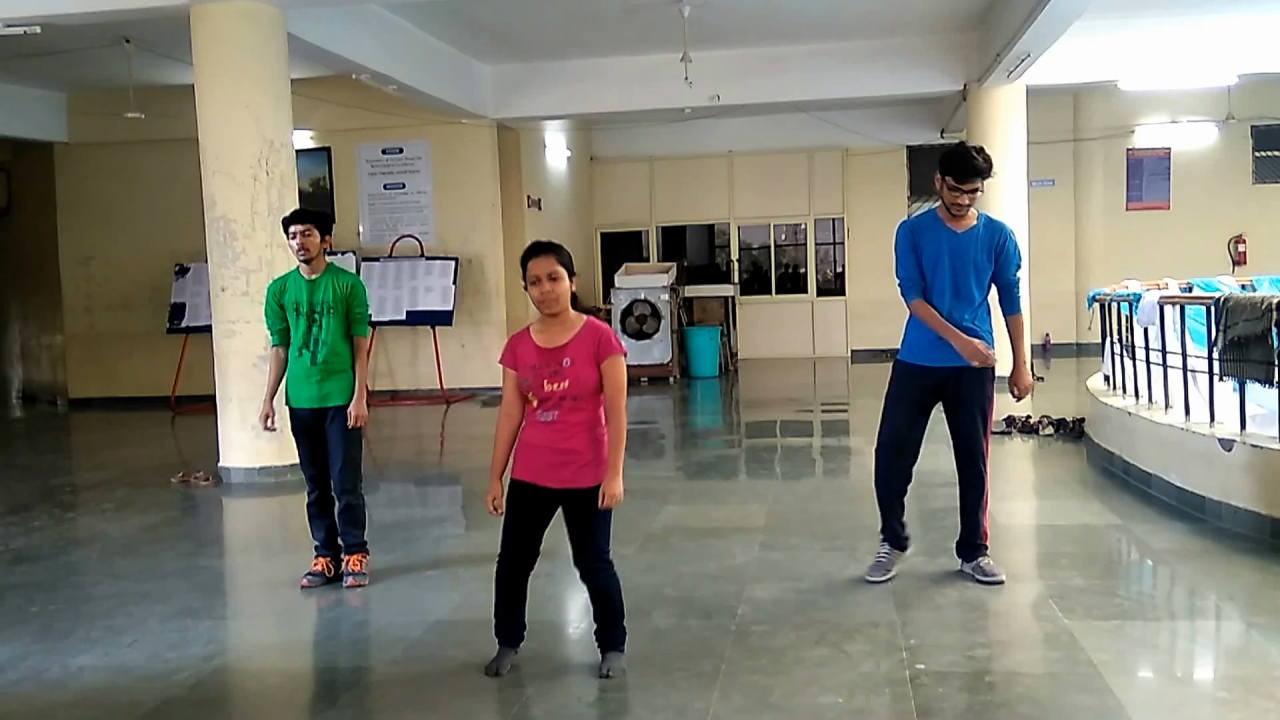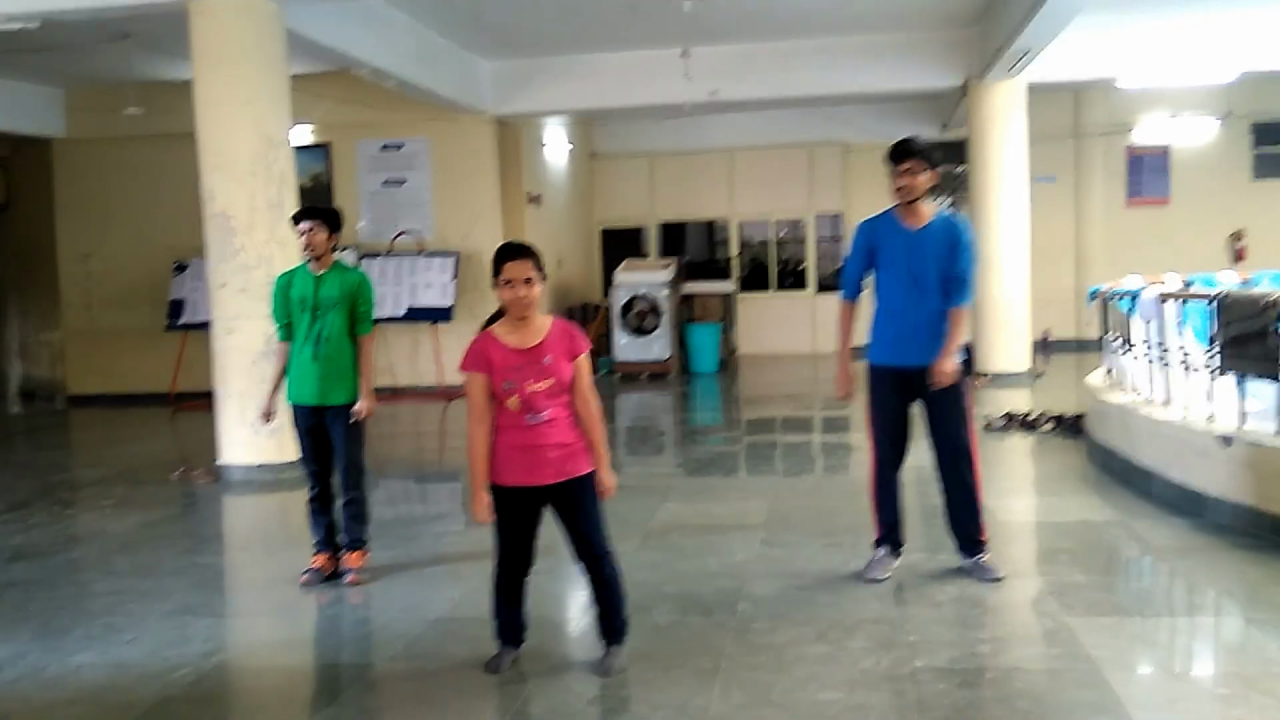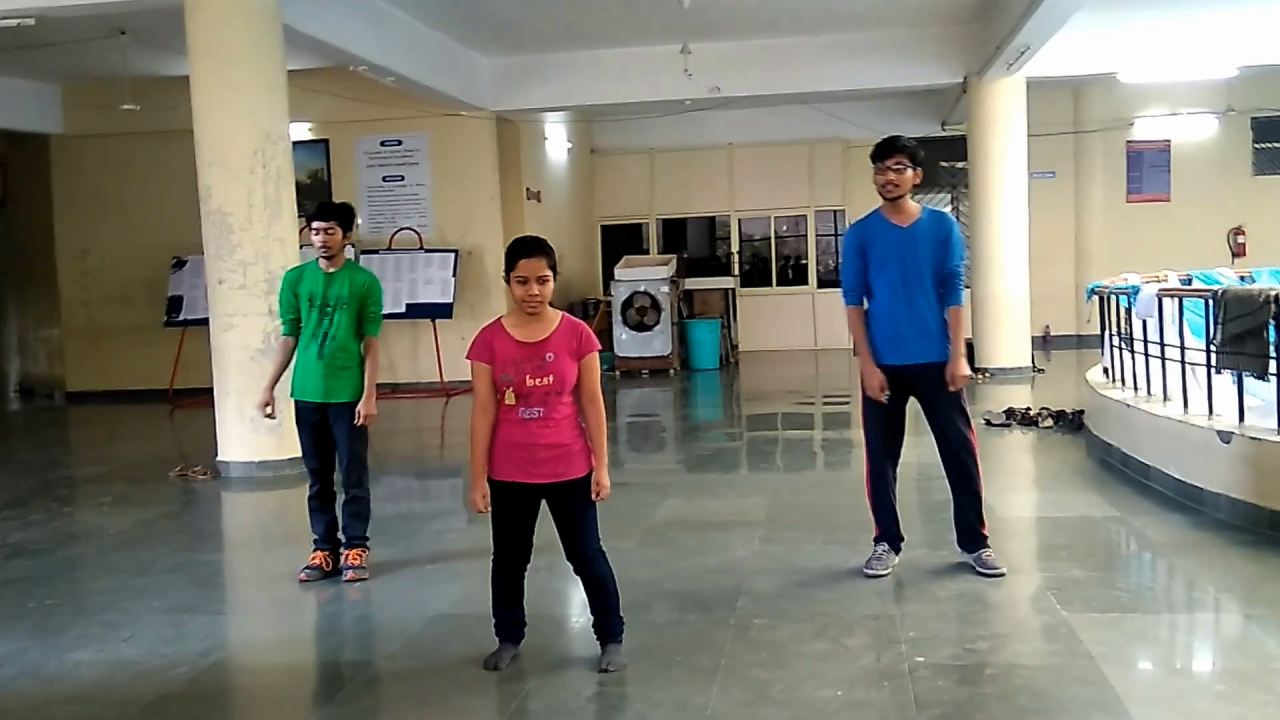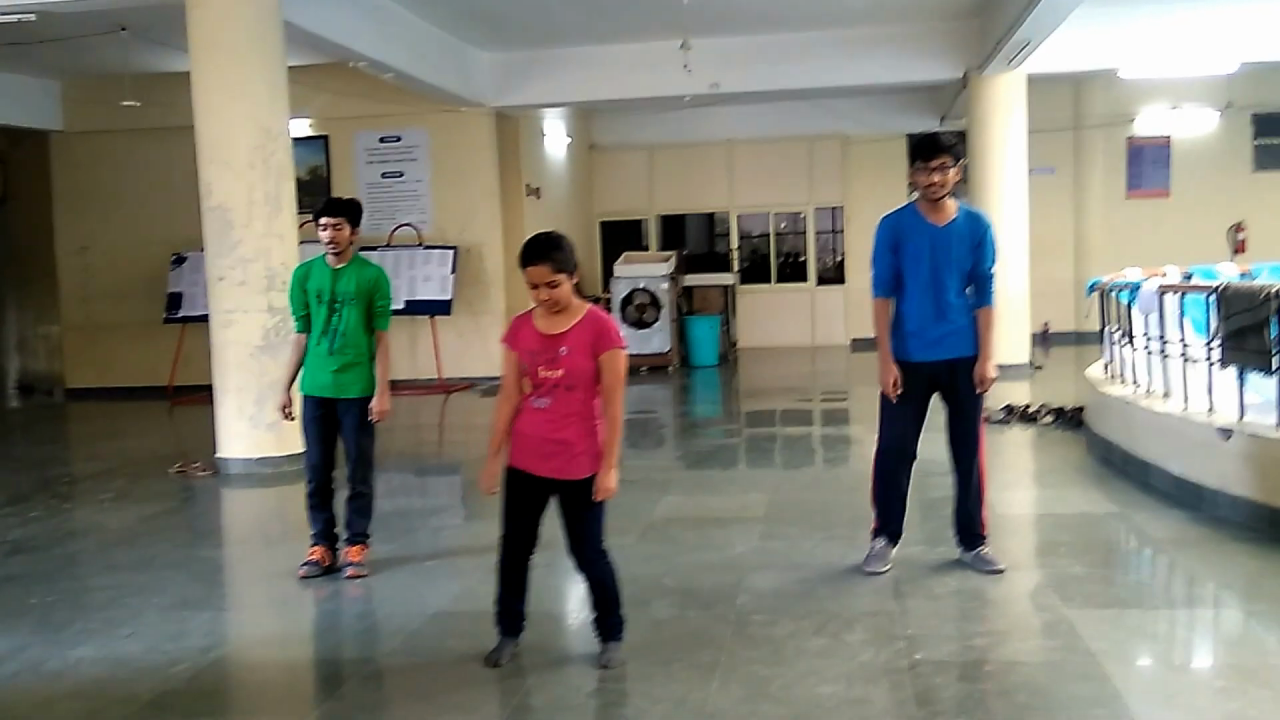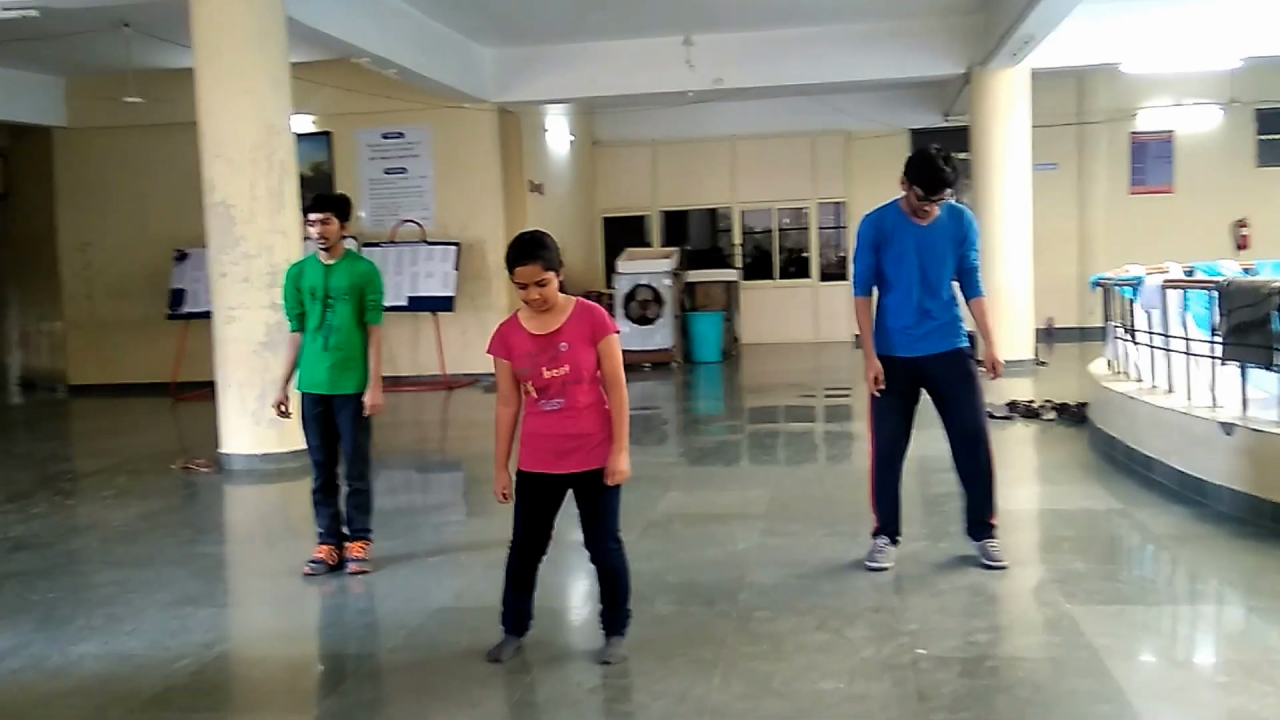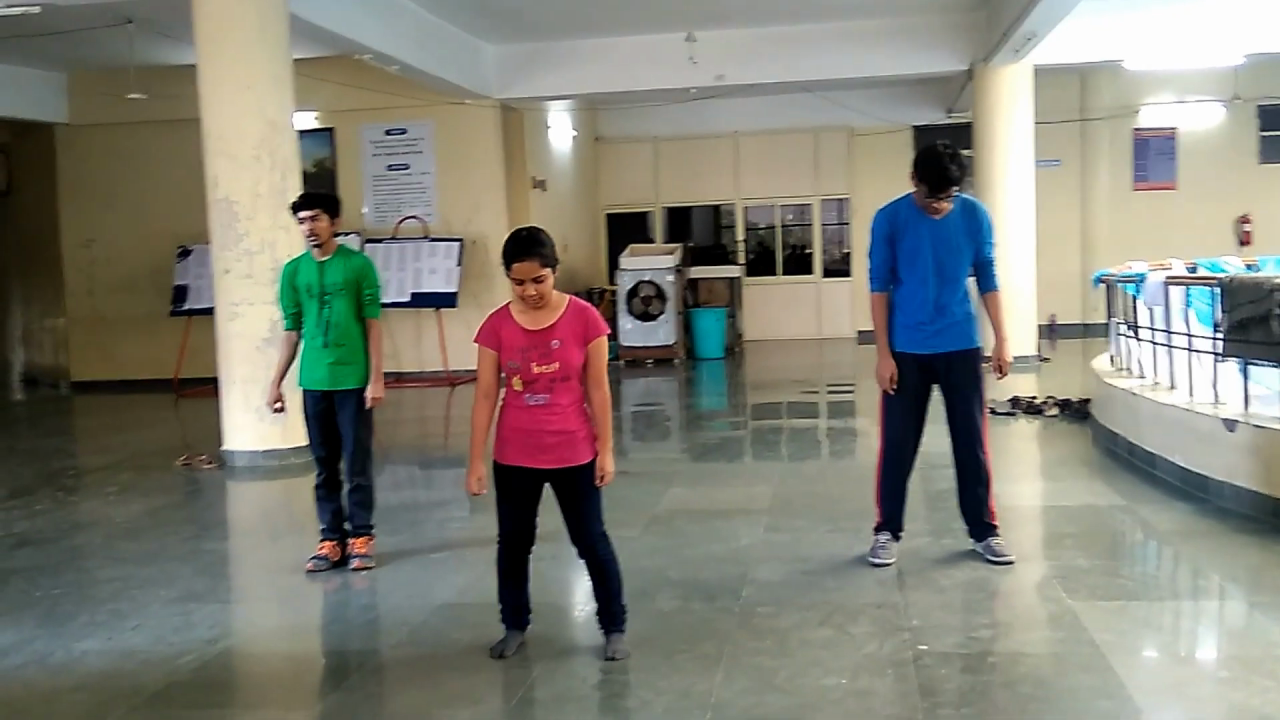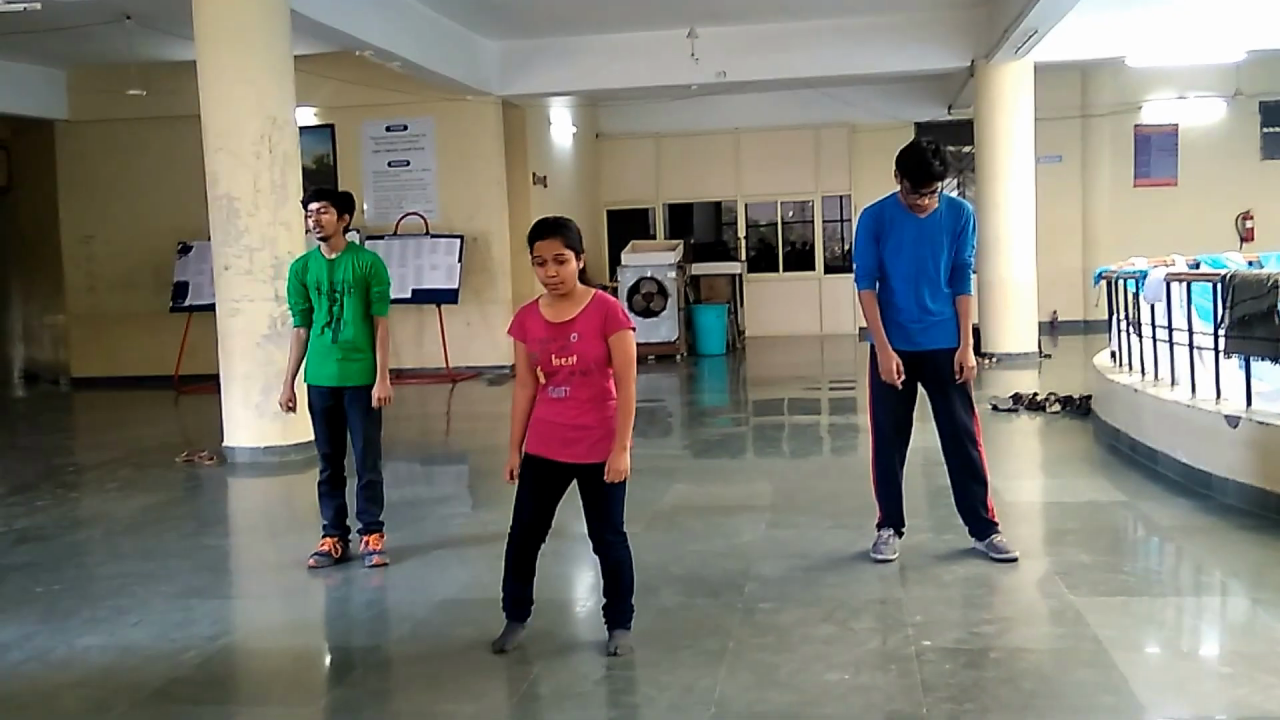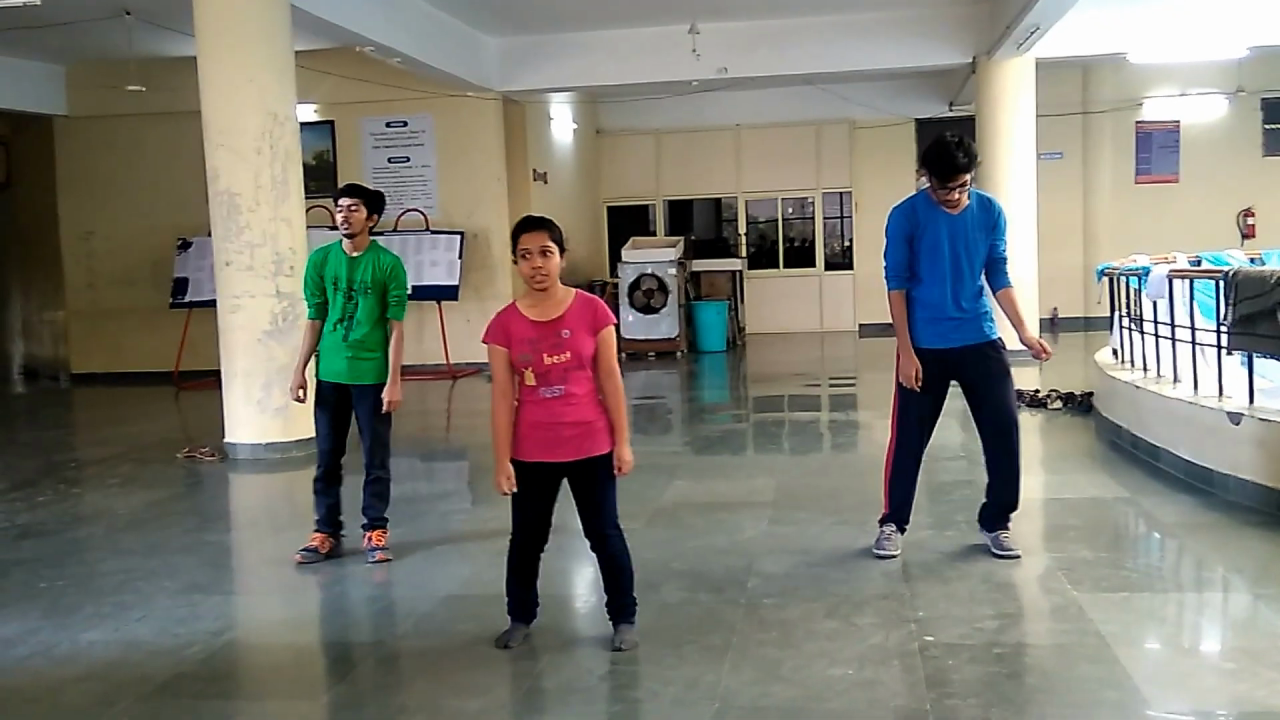
dt=0.5s
person 1, frame 1
left shoulder: (599, 337)
right shoulder: (518, 346)
left elbow: (615, 410)
right elbow: (511, 415)
left wrist: (614, 474)
right wrist: (495, 478)
left hip: (585, 476)
right hip: (530, 476)
left knee: (594, 564)
right knee: (513, 560)
left ankle: (613, 646)
right ankle: (508, 643)
person 1, frame 2
left shoulder: (567, 335)
right shoulder: (483, 349)
left elbow: (586, 402)
right elbow: (478, 422)
left wrist: (603, 463)
right wrist: (479, 489)
left hip: (572, 469)
right hip: (512, 477)
left knee: (596, 554)
right knee: (512, 562)
left ankle: (614, 640)
right ankle: (509, 641)
person 1, frame 3
left shoulder: (577, 333)
right shoulder: (490, 339)
left elbow: (592, 403)
right elbow: (483, 412)
left wrist: (601, 465)
right wrist: (477, 477)
left hip: (570, 469)
right hip: (509, 473)
left knee: (586, 555)
right knee: (509, 557)
left ankle: (611, 639)
right ankle: (509, 638)
person 1, frame 4
left shoulder: (600, 327)
right shoulder: (520, 328)
left elbow: (612, 403)
right elbow: (509, 396)
left wrist: (609, 467)
right wrist: (493, 458)
left hip: (579, 465)
right hip: (525, 463)
left knee: (588, 552)
right knee: (514, 548)
left ankle: (611, 636)
right ankle: (509, 633)
person 1, frame 5
left shoulder: (592, 318)
right shoulder: (507, 334)
left elbow: (616, 387)
right elbow: (508, 404)
left wrist: (621, 450)
right wrist: (501, 467)
left hip: (594, 457)
right hip: (537, 463)
left knee: (605, 547)
right knee: (525, 547)
left ankle: (615, 632)
right ankle: (514, 630)
person 1, frame 6
left shoulder: (583, 318)
right shoulder: (496, 326)
left elbow: (598, 389)
right elbow: (485, 396)
left wrist: (605, 451)
right wrist: (476, 461)
left hip: (574, 454)
right hip: (515, 457)
left knee: (592, 541)
right knee: (513, 543)
left ankle: (614, 628)
right ankle: (515, 626)
person 1, frame 7
left shoulder: (608, 311)
right shoulder: (526, 319)
left elbow: (626, 385)
right elbow: (525, 386)
left wrist: (621, 449)
right wrist: (514, 448)
left hip: (598, 449)
right hip: (544, 449)
left knee: (608, 538)
right knee: (524, 533)
left ankle: (619, 624)
right ankle: (515, 618)
person 1, frame 8
left shoulder: (591, 309)
right shoulder: (505, 322)
left elbow: (610, 379)
right elbow: (503, 395)
left wrist: (623, 441)
right wrist: (502, 460)
left hip: (591, 446)
right hip: (532, 452)
left knee: (605, 534)
right knee: (526, 537)
left ankle: (623, 619)
right ankle: (520, 618)
person 2, frame 1
left shoulder: (997, 234)
right shoulder: (913, 231)
left elbow: (1011, 300)
right elbow: (913, 296)
left wrist: (1021, 363)
right wrist: (958, 340)
left hip: (975, 364)
right hip: (920, 359)
left knee: (974, 459)
right knee: (892, 450)
left ankle: (973, 551)
right ankle: (892, 541)
person 2, frame 2
left shoulder: (954, 230)
right shoulder: (871, 232)
left elbow: (959, 295)
right elbow: (850, 294)
left wrist: (949, 353)
right wrist: (843, 360)
left hip: (938, 360)
right hip: (887, 363)
left knee: (957, 454)
right knee: (886, 457)
left ankle: (973, 546)
right ankle: (887, 545)
person 2, frame 3
left shoulder: (943, 226)
right shoulder: (859, 233)
left elbow: (953, 293)
right elbow: (854, 301)
left wrist: (958, 355)
right wrist: (867, 364)
left hip: (935, 360)
right hip: (883, 363)
left knee: (960, 450)
right knee: (881, 455)
left ankle: (974, 541)
right ankle: (887, 542)
person 2, frame 4
left shoulder: (976, 225)
right shoulder: (893, 226)
left elbow: (983, 295)
right elbow: (883, 295)
left wrist: (986, 357)
right wrist: (886, 360)
left hip: (962, 357)
right hip: (909, 358)
left knee: (968, 450)
right knee: (894, 448)
left ankle: (972, 540)
right ankle: (884, 536)
person 2, frame 5
left shoulder: (961, 221)
right shoulder: (875, 225)
left elbow: (971, 284)
right elbow: (862, 290)
left wrist: (989, 343)
right wrist: (869, 354)
left hip: (950, 348)
right hip: (893, 353)
left knee: (973, 437)
right knee: (888, 446)
left ankle: (982, 530)
right ankle: (885, 534)
person 2, frame 6
left shoulder: (975, 215)
right shoulder: (890, 219)
left elbow: (987, 278)
right elbow: (879, 286)
left wrist: (1000, 340)
right wrist: (882, 353)
left hip: (961, 347)
right hip: (906, 349)
left knee: (971, 440)
right knee: (897, 442)
left ankle: (983, 530)
right ankle: (887, 530)
person 2, frame 7
left shoulder: (960, 214)
right shoulder: (874, 218)
left elbow: (962, 282)
right elbow: (865, 285)
left wrist: (966, 344)
right wrist: (884, 348)
left hip: (945, 345)
right hip: (893, 346)
left knee: (963, 438)
right knee: (888, 440)
left ankle: (984, 528)
right ankle: (890, 526)
person 2, frame 8
left shoulder: (990, 211)
right shoulder: (905, 215)
left elbow: (998, 276)
right elbow: (897, 284)
left wrist: (1024, 331)
right wrist: (905, 352)
left hip: (980, 340)
right hip: (924, 345)
left knee: (1004, 431)
right knee: (908, 438)
left ankle: (995, 522)
right ankle: (893, 523)
person 3, frame 1
left shoulder: (348, 284)
right shoulder: (279, 289)
left elbow: (360, 346)
right elbow: (279, 349)
left wrist: (360, 397)
right wrist: (268, 400)
left hip: (341, 397)
right hip: (301, 400)
left knee: (346, 482)
right knee: (315, 484)
left ankle: (355, 554)
right ankle: (325, 555)
person 3, frame 2
left shoulder: (354, 281)
right shoulder: (287, 283)
left elbow: (364, 342)
right elbow: (285, 342)
left wrist: (366, 393)
right wrist: (272, 394)
left hip: (343, 395)
right hip: (304, 395)
left knee: (350, 477)
right knee: (317, 479)
left ankle: (355, 550)
right ankle: (324, 551)
person 3, frame 3
left shoulder: (364, 282)
right shoulder: (295, 279)
left elbow: (371, 344)
right elbow: (289, 338)
left wrist: (369, 395)
right wrist: (270, 387)
left hip: (348, 393)
right hip: (308, 393)
left knee: (353, 476)
right knee: (318, 477)
left ankle: (355, 549)
right ankle: (324, 549)
person 3, frame 4
left shoulder: (372, 276)
right shoulder: (305, 274)
left elbow: (381, 338)
right elbow: (301, 335)
left wrist: (382, 391)
right wrist: (286, 387)
left hip: (357, 389)
right hip: (316, 389)
left knee: (359, 473)
right knee: (317, 472)
left ankle: (356, 545)
right ankle: (321, 545)
person 3, frame 5
left shoulder: (364, 271)
right shoulder: (298, 273)
left elbow: (374, 332)
right elbow: (297, 334)
left wrist: (375, 385)
right wrist: (284, 386)
left hip: (352, 385)
right hip: (313, 386)
left knee: (357, 469)
right knee: (322, 470)
left ankle: (359, 541)
right ankle: (329, 543)
person 3, frame 6
left shoulder: (358, 265)
right shoulder: (293, 272)
left elbow: (372, 325)
right elbow: (292, 331)
left wrist: (377, 377)
right wrist: (277, 382)
left hip: (353, 380)
right hip: (314, 382)
left knee: (357, 464)
right knee: (325, 466)
left ankle: (361, 537)
right ankle: (332, 539)
person 3, frame 7
left shoulder: (368, 262)
right shoulder: (302, 268)
left elbow: (380, 324)
right elbow: (300, 329)
left wrist: (383, 377)
right wrist: (288, 382)
left hip: (361, 377)
right hip: (321, 378)
left knee: (367, 461)
right knee: (329, 463)
left ankle: (371, 534)
right ankle: (334, 536)
person 3, frame 8
left shoulder: (389, 264)
right shoulder: (320, 260)
left elbow: (396, 327)
right elbow: (315, 320)
left wrist: (394, 381)
right wrist: (299, 370)
left hip: (372, 375)
right hip: (330, 374)
left knee: (376, 458)
right knee: (327, 458)
left ankle: (375, 531)
right ankle: (326, 533)
